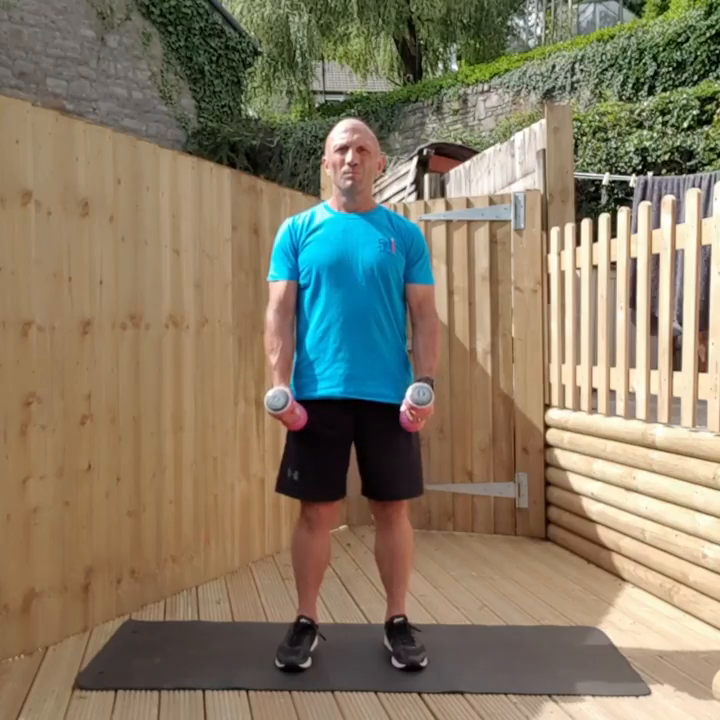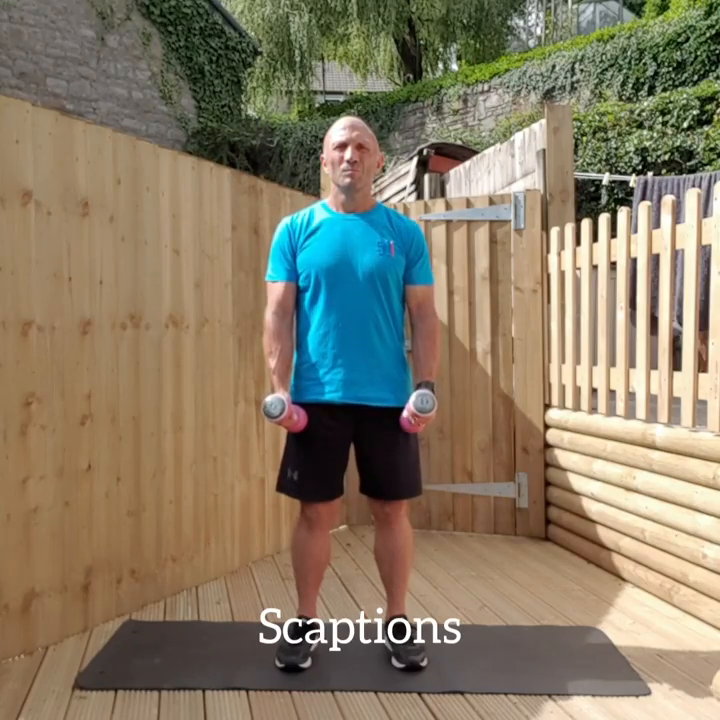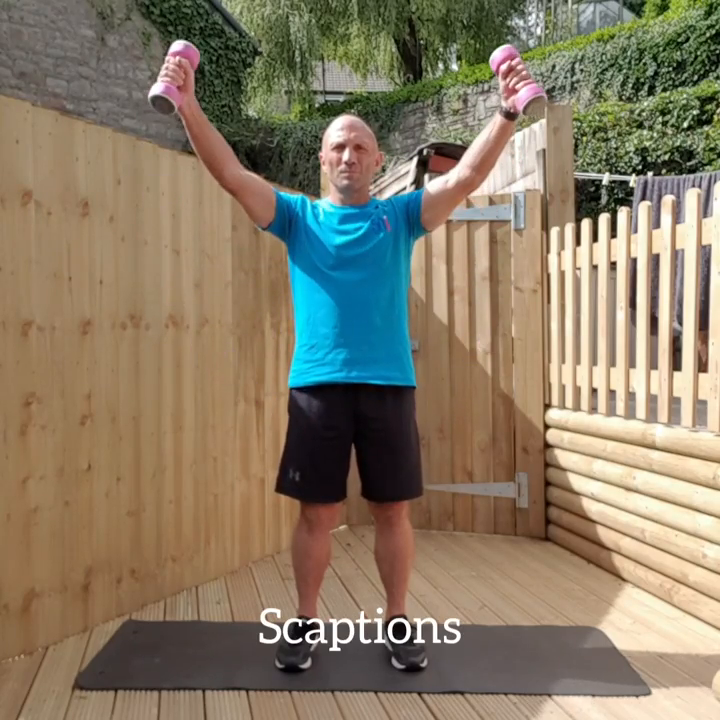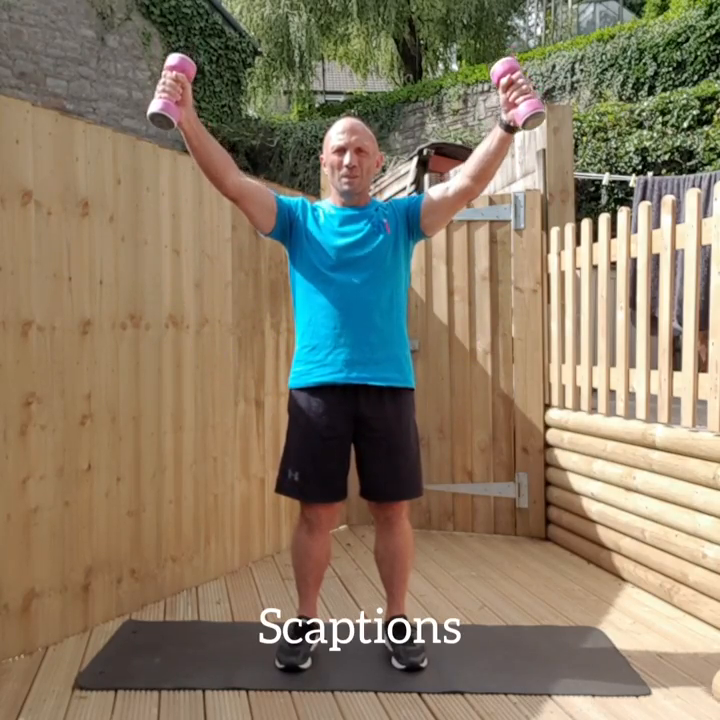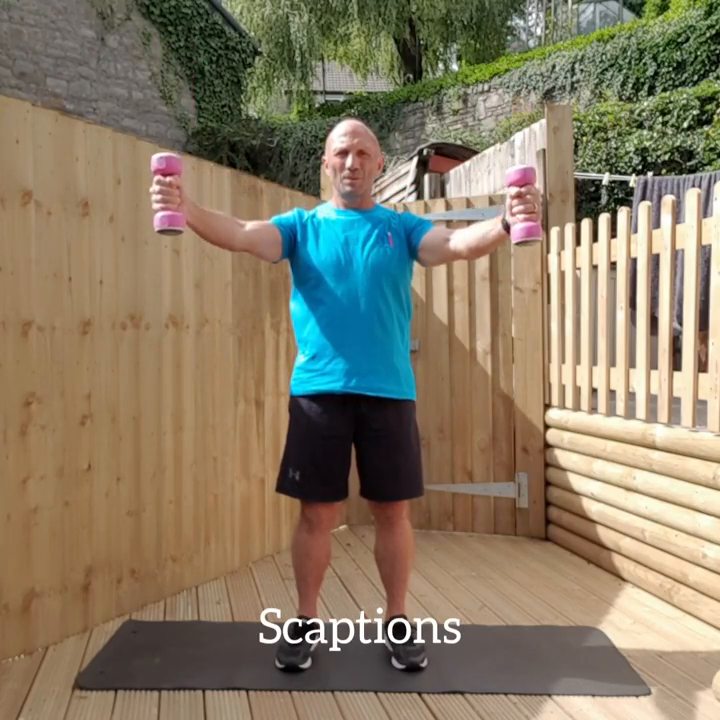
dt=1s
person 1, frame 1
left shoulder: (405, 234)
right shoulder: (297, 230)
left elbow: (424, 314)
right elbow: (280, 311)
left wrist: (424, 383)
right wrist: (280, 385)
left hip: (388, 395)
right hip: (318, 394)
left knee: (392, 510)
right knee: (316, 512)
left ankle: (397, 620)
right ankle: (306, 621)
person 1, frame 2
left shoulder: (404, 233)
right shoulder: (295, 230)
left elbow: (423, 317)
right elbow: (278, 315)
left wrist: (426, 388)
right wrist: (279, 388)
left hip: (388, 397)
right hip: (317, 397)
left knee: (392, 511)
right knee: (316, 512)
left ankle: (397, 621)
right ankle: (305, 622)
person 1, frame 3
left shoulder: (401, 215)
right shoulder: (297, 216)
left elbow: (465, 176)
right elbow: (231, 174)
left wrist: (507, 112)
right wrist: (187, 106)
left hip: (389, 385)
right hip: (316, 385)
left knee: (393, 511)
right knee: (317, 513)
left ankle: (397, 621)
right ankle: (305, 622)
person 1, frame 4
left shoulder: (400, 218)
right shoulder: (298, 219)
left elbow: (466, 184)
right elbow: (233, 182)
left wrist: (506, 124)
right wrist: (187, 118)
left hip: (389, 385)
right hip: (316, 385)
left knee: (393, 510)
right knee: (316, 513)
left ankle: (397, 621)
right ankle: (305, 621)
person 1, frame 5
left shoulder: (402, 227)
right shoulder: (301, 226)
left elbow: (458, 243)
right elbow: (244, 235)
left wrist: (506, 225)
right wrist: (187, 210)
left hip: (389, 391)
right hip: (318, 390)
left knee: (393, 511)
right knee: (316, 513)
left ankle: (397, 623)
right ankle: (306, 622)
